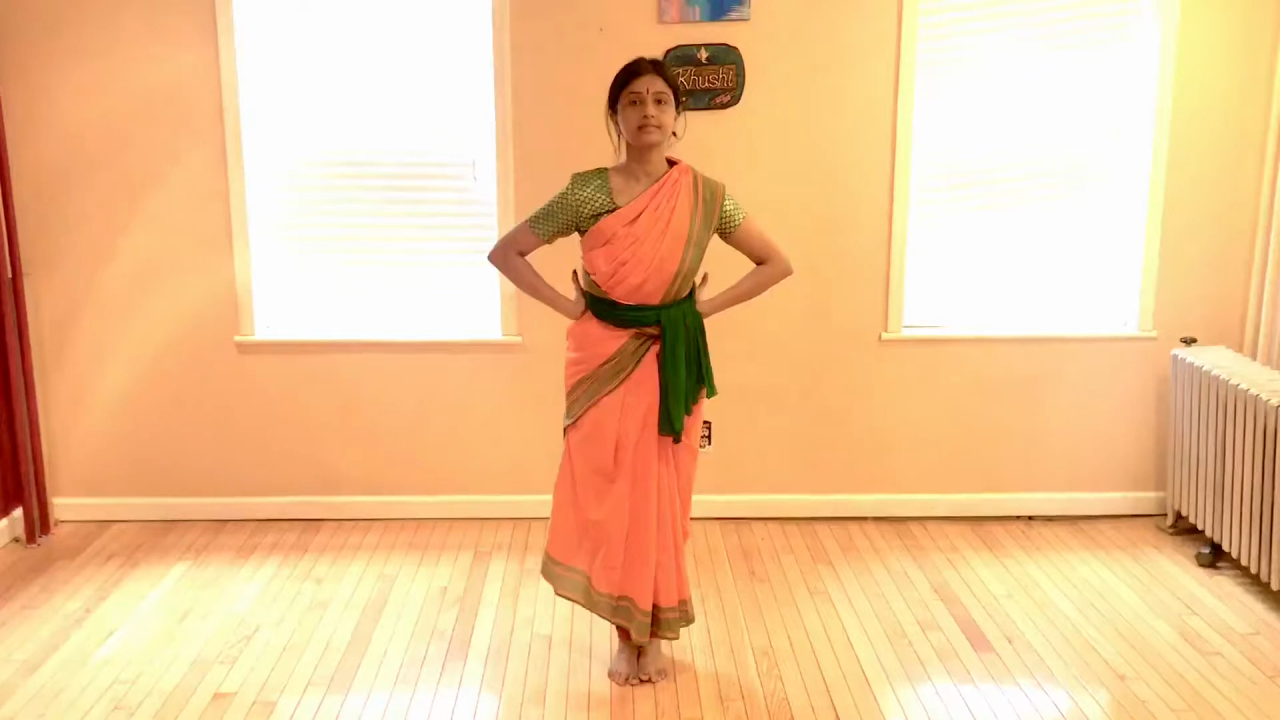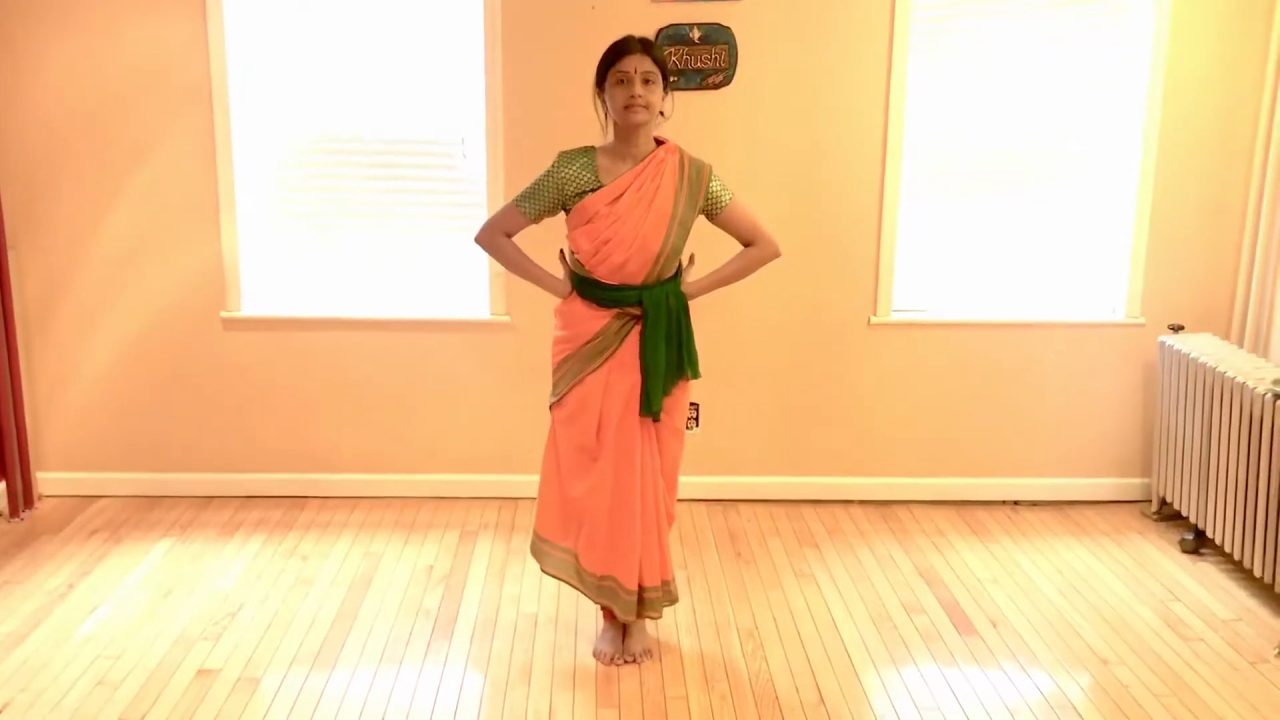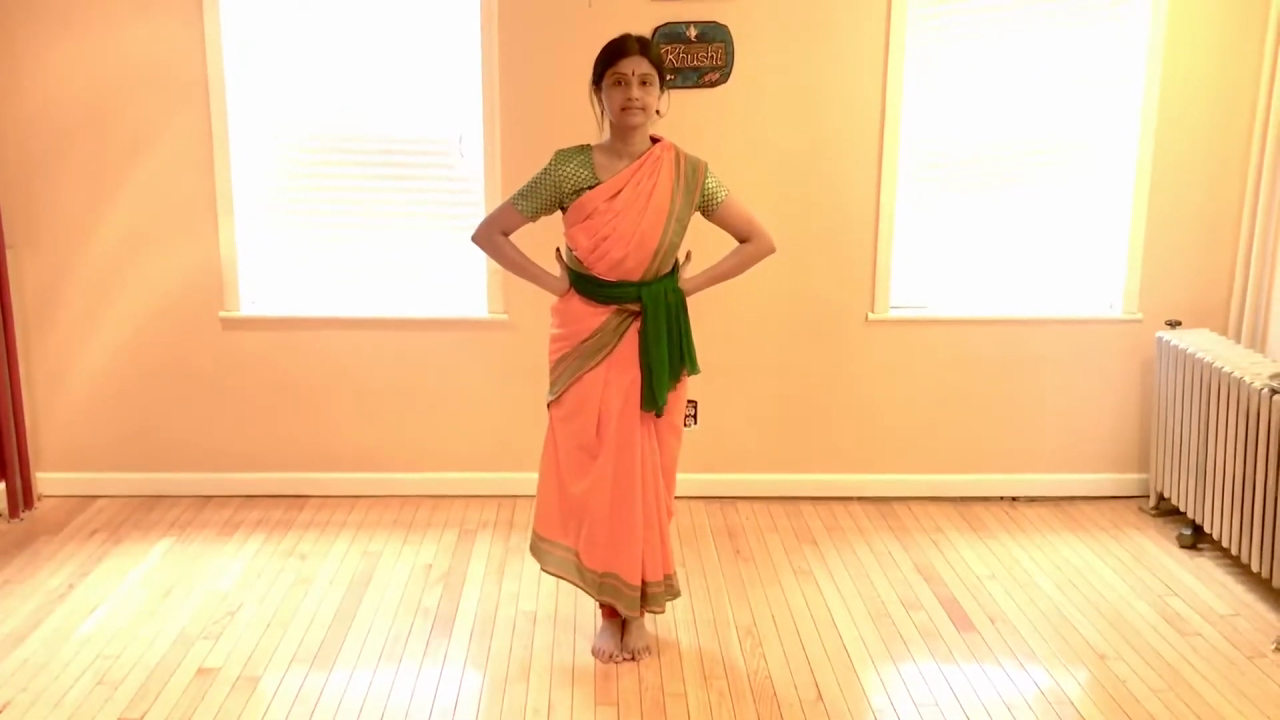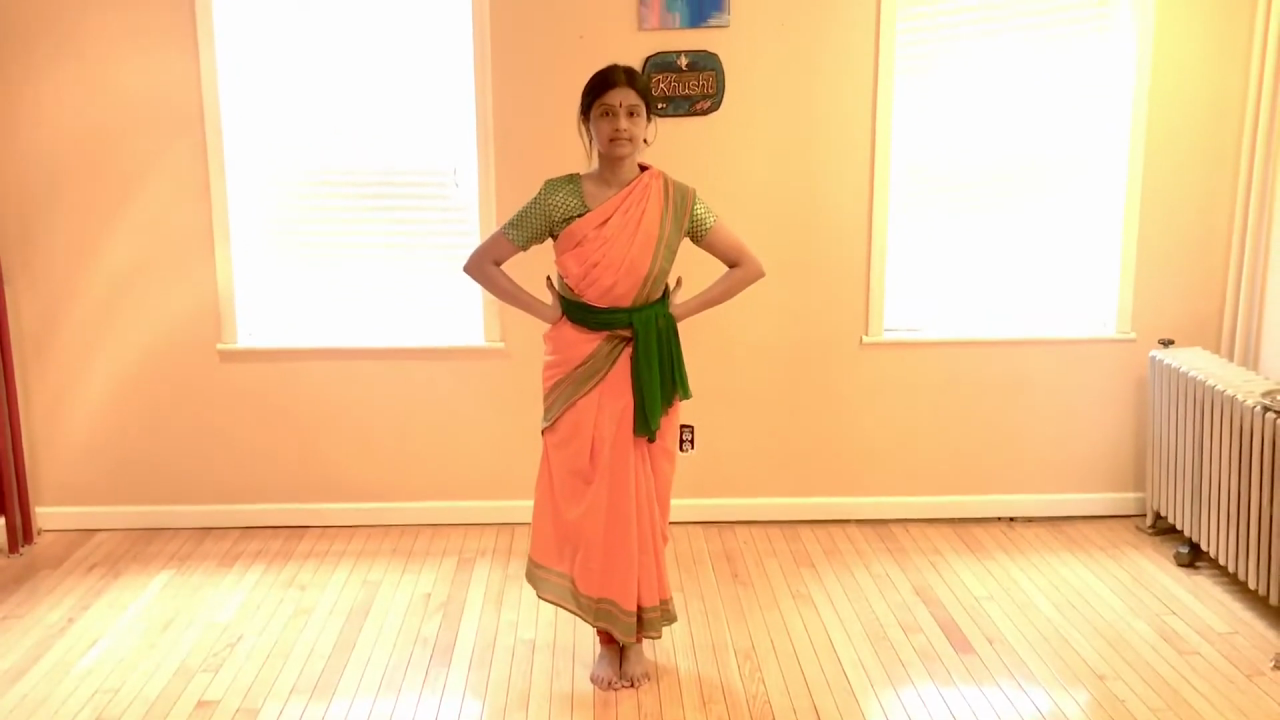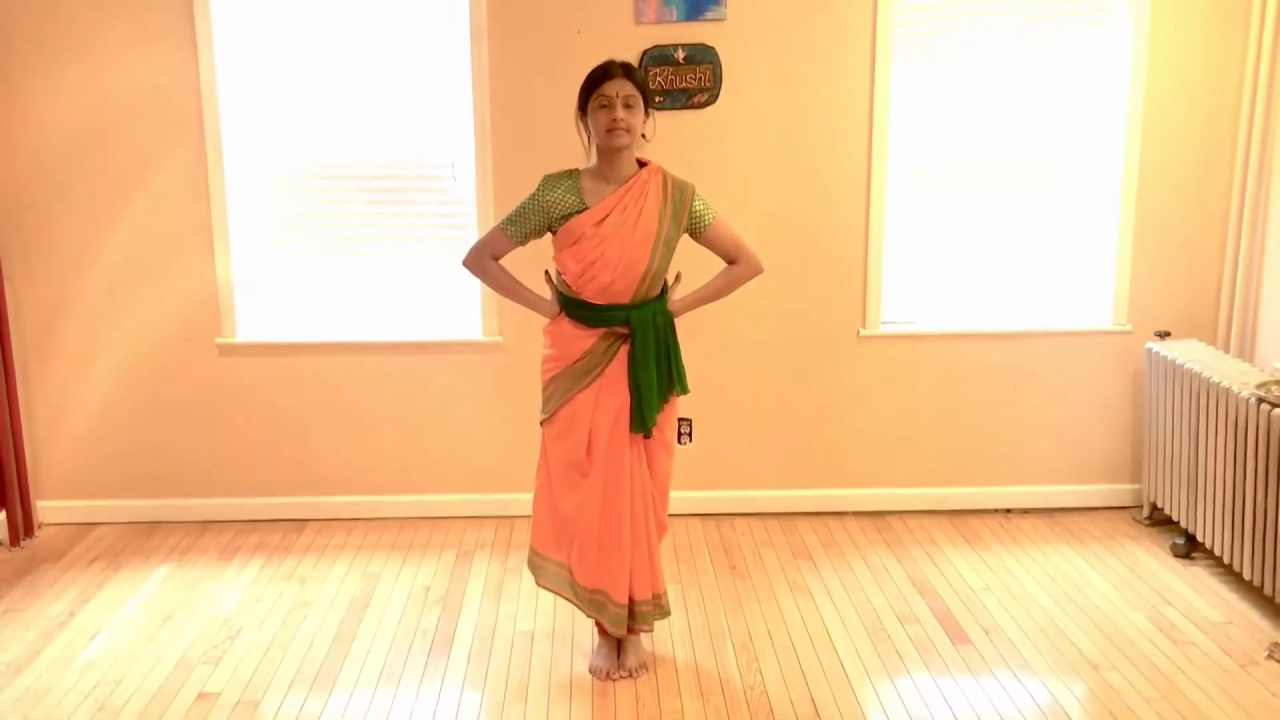
dt=0.7s
person 1, frame 1
left shoulder: (704, 195)
right shoulder: (587, 192)
left elbow: (776, 262)
right elbow: (504, 252)
left wrist: (708, 305)
right wrist: (570, 306)
left hip: (671, 362)
right hip: (604, 360)
left knee: (663, 494)
right knee: (609, 493)
left ankle: (654, 630)
right ankle: (625, 631)
person 1, frame 2
left shoulder: (691, 176)
right shoulder: (571, 170)
left elbow: (764, 245)
right elbow: (490, 233)
left wrist: (693, 288)
right wrist: (557, 285)
left hip: (656, 343)
right hip: (589, 340)
left knee: (647, 476)
right knee: (594, 476)
left ankle: (638, 611)
right ankle: (609, 612)
person 1, frame 3
left shoulder: (687, 173)
right shoulder: (569, 169)
left elbow: (759, 241)
right elbow: (488, 232)
left wrist: (690, 284)
right wrist: (554, 283)
left hip: (653, 340)
right hip: (587, 338)
left knee: (646, 474)
right knee: (592, 474)
left ankle: (638, 608)
right ankle: (608, 608)
person 1, frame 4
left shoulder: (675, 200)
right shoulder: (558, 197)
left elbow: (748, 266)
right elbow: (479, 262)
left wrist: (681, 309)
right wrist: (545, 311)
left hip: (646, 368)
right hip: (580, 365)
left knee: (641, 501)
right knee: (589, 500)
left ankle: (636, 634)
right ankle: (606, 636)
person 1, frame 5
left shoulder: (674, 196)
right shoulder: (557, 193)
left elbow: (747, 262)
right elbow: (479, 257)
left wrist: (678, 305)
right wrist: (545, 305)
left hip: (644, 361)
right hip: (578, 360)
left knee: (639, 493)
right knee: (586, 493)
left ankle: (635, 626)
right ankle: (604, 628)
